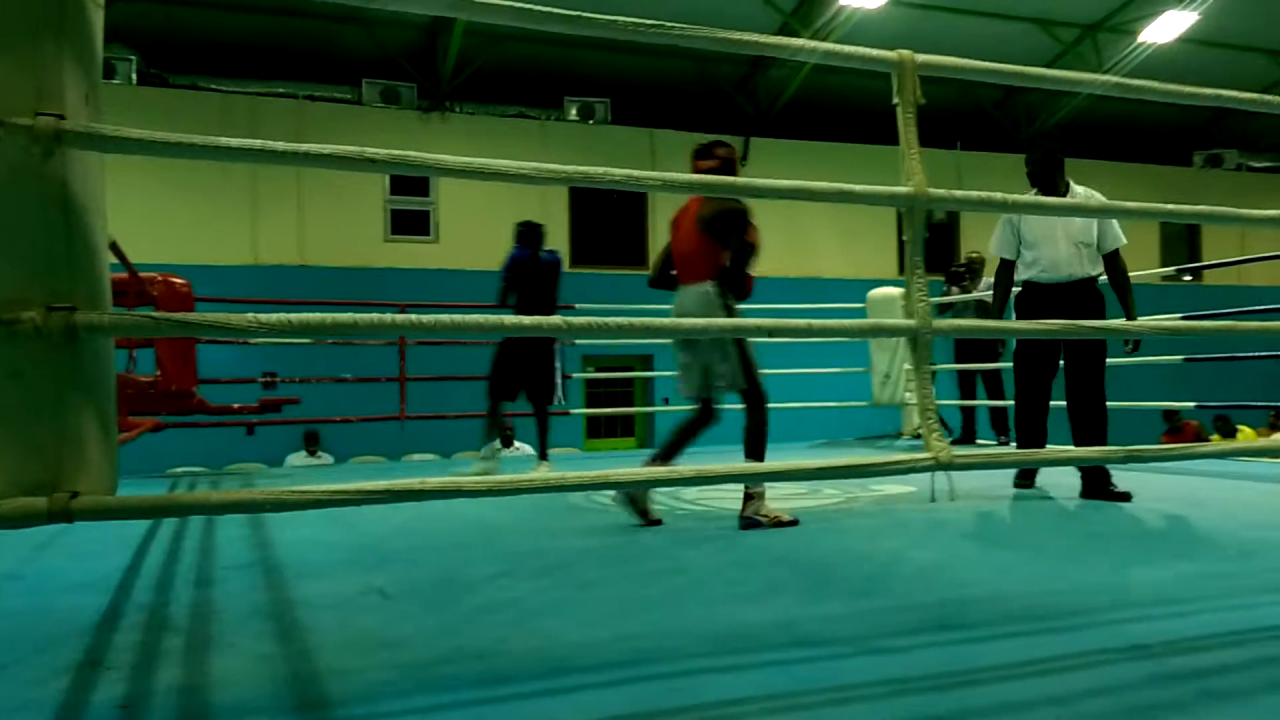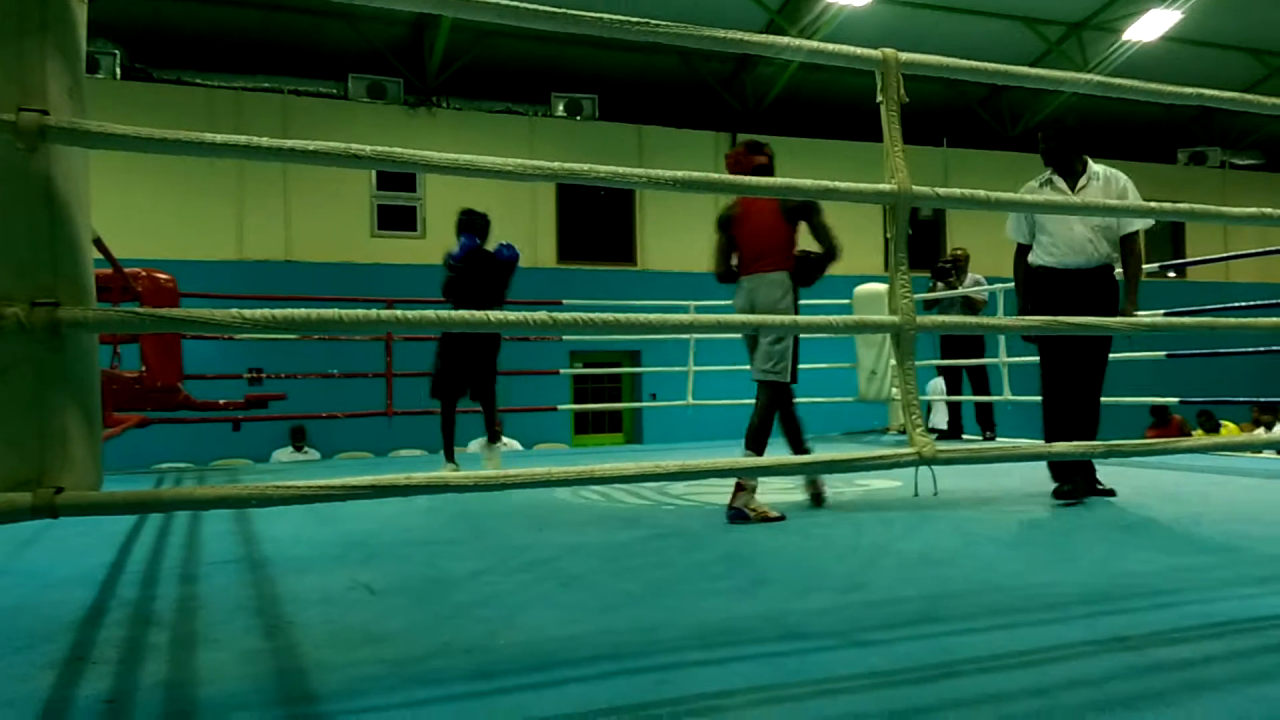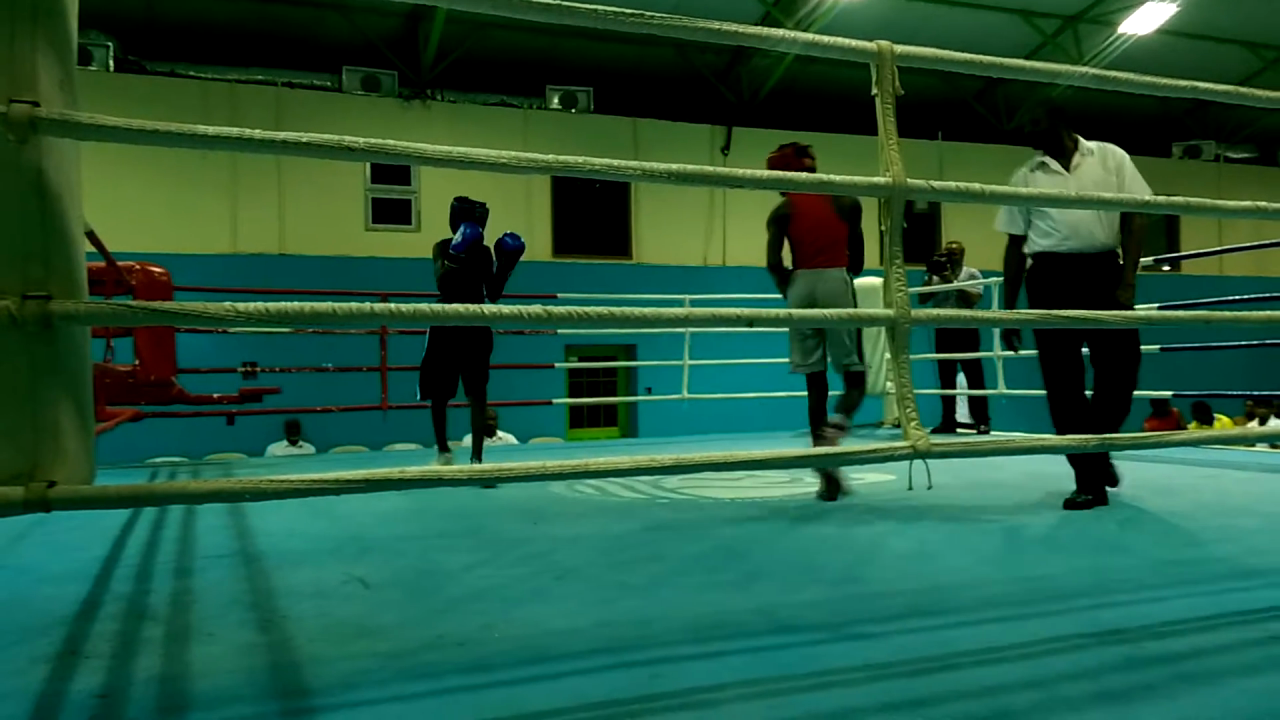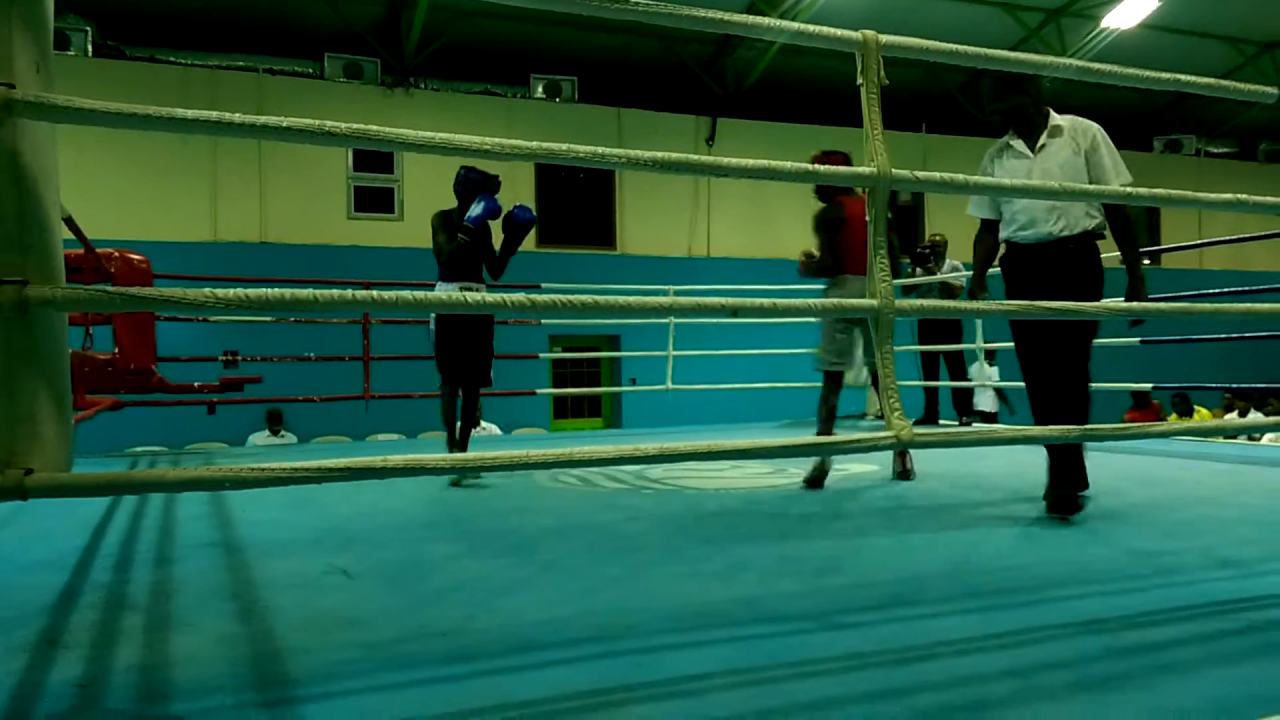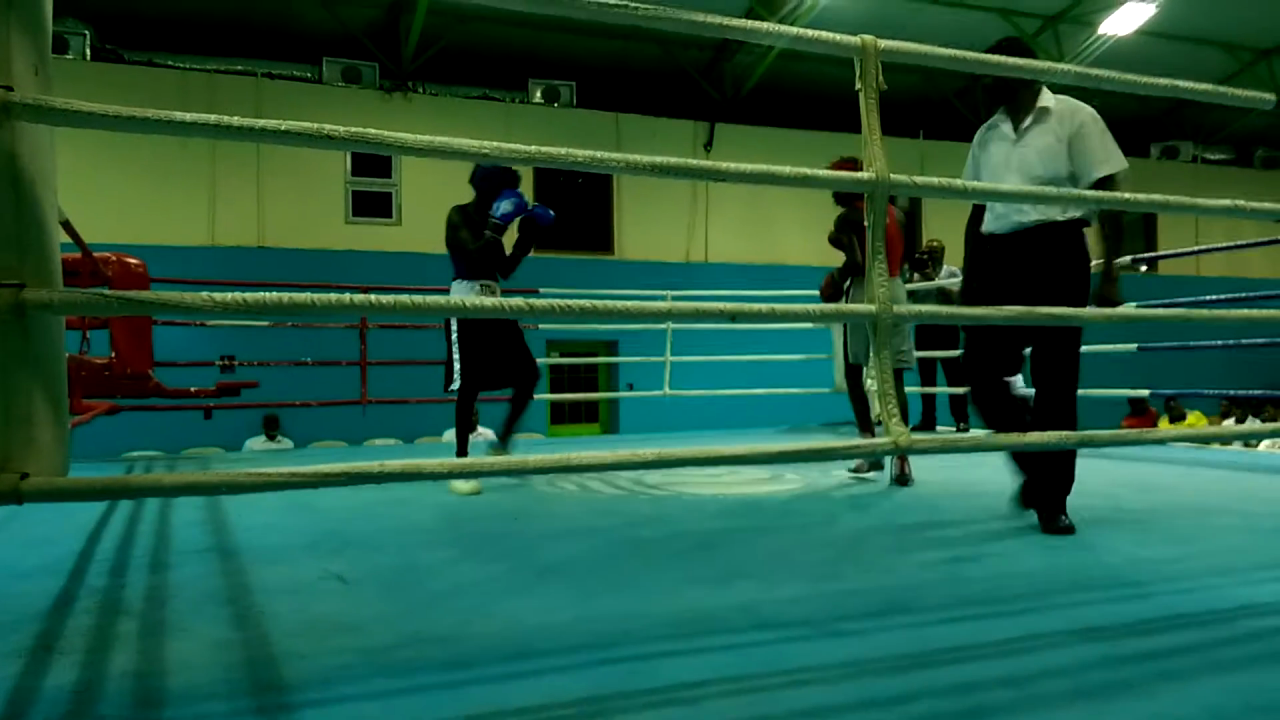
dt=0.4s
person 1, frame 1
left shoulder: (1092, 203)
right shoulder: (1018, 212)
left elbow: (1114, 261)
right elbow: (1006, 268)
left wrist: (1131, 315)
right wrist: (998, 320)
left hip: (1083, 300)
right hip: (1037, 302)
left knee: (1089, 390)
right knee: (1032, 388)
left ankle: (1095, 477)
person 1, frame 2
left shoulder: (1114, 183)
right shoulder: (1033, 193)
left elbow: (1131, 245)
right elbow: (1023, 252)
left wrist: (1130, 300)
right wrist: (1022, 307)
left hip: (1098, 287)
right hip: (1051, 288)
left knee: (1089, 383)
right knee: (1059, 377)
left ankle: (1081, 466)
right ankle: (1064, 466)
person 1, frame 3
left shoulder: (1110, 158)
right shoulder: (1025, 178)
left elbow: (1132, 221)
right elbow: (1015, 245)
left wrist: (1128, 281)
right wrist: (1008, 308)
left hip: (1104, 272)
right hip: (1050, 277)
left knee: (1121, 369)
right knee: (1063, 380)
left ankle: (1096, 446)
right ankle: (1089, 479)
person 1, frame 4
left shoulder: (1084, 134)
right shoulder: (995, 157)
left elbow: (1116, 207)
right elbow: (988, 227)
left wrist: (1136, 276)
right wrist: (977, 280)
left hip: (1074, 259)
right hip: (1022, 267)
left knee: (1067, 367)
right knee: (1040, 375)
left ankle: (1064, 482)
right ankle: (1070, 473)
person 1, frame 5
left shoulder: (1073, 117)
right shoulder: (987, 134)
left elbow: (1106, 195)
left wrist: (1108, 272)
right wrist: (967, 281)
left hip: (1053, 252)
right hip: (995, 257)
left knee: (1054, 378)
right knee: (979, 368)
left ankle: (1052, 498)
right ankle: (1036, 467)
person 2, frame 1
left shoulder: (684, 213)
right shoulder: (729, 208)
left elbow: (658, 278)
right elbow: (734, 272)
right wrist: (749, 249)
left hip: (682, 307)
right hip: (711, 303)
left knee: (704, 410)
right knee: (755, 399)
left ankle: (641, 482)
right ankle: (752, 504)
person 2, frame 2
left shoulder: (730, 212)
right shoulder: (795, 202)
left elbow: (722, 272)
right elbow: (831, 251)
right wrist: (810, 265)
left hip: (745, 296)
right hip: (777, 292)
left knee: (779, 389)
right knee: (771, 391)
left ankle: (811, 478)
right ankle: (742, 494)
person 2, frame 3
left shoulder: (782, 210)
right shoulder: (847, 203)
left elbow: (773, 264)
right elbow: (856, 262)
left hip: (801, 289)
right hip: (837, 287)
left knee: (815, 383)
right knee: (855, 378)
left ankle: (825, 473)
right ankle: (827, 440)
person 2, frame 4
left shoulder: (828, 215)
left elbow: (826, 267)
right elbow: (895, 268)
left wrist: (808, 266)
left hip: (843, 292)
left knee: (832, 378)
right knee: (880, 376)
left ankle: (823, 451)
right ankle: (901, 455)
person 2, frame 5
left shoulder: (850, 216)
right shoulder: (895, 215)
left elbow: (856, 262)
left wrist: (835, 279)
left hip: (864, 295)
right hip: (895, 293)
left knee: (854, 372)
right knee: (894, 377)
right ankle: (901, 458)
person 3, frame 1
left shoulder: (547, 267)
right shoulder: (516, 266)
left elbow: (551, 307)
right elbow: (503, 300)
left wrist: (550, 279)
right wrist: (509, 275)
left hip: (540, 335)
right hip: (515, 334)
left knee: (539, 401)
right knee: (495, 394)
left ankle: (543, 458)
right ankle: (489, 459)
person 3, frame 2
left shoulder: (492, 259)
right shoulder: (452, 256)
left elbow: (498, 301)
right elbow: (446, 293)
left wrist: (504, 275)
right wrist: (457, 264)
left hip: (485, 328)
right hip: (456, 328)
left knee: (485, 392)
right knee: (448, 397)
left ankle: (492, 443)
right ankle: (450, 460)
person 3, frame 3
left shoulder: (484, 251)
right shoulder: (442, 247)
left elbow: (494, 294)
right elbow: (441, 284)
left wrist: (506, 266)
right wrist: (456, 254)
left hip: (477, 323)
right hip: (446, 323)
left knee: (478, 392)
right knee: (439, 393)
left ankle: (477, 460)
right ankle: (443, 448)
person 3, frame 4
left shoulder: (483, 227)
right shoulder: (442, 219)
left elbow: (496, 271)
right elbow: (448, 257)
left wrist: (512, 239)
right wrist: (470, 228)
left knee: (473, 384)
right knee: (452, 381)
left ankle: (461, 451)
right ankle: (452, 455)
person 3, frame 5
left shoulder: (492, 223)
right shoulder: (459, 216)
left elbow: (505, 271)
right elbow: (474, 256)
left wrist: (526, 239)
right wrist: (496, 223)
left hip: (494, 303)
right hip: (467, 303)
left knee: (528, 376)
right knee: (469, 387)
left ankle: (502, 444)
person 4, frame 1
left shoulder: (990, 284)
right shoulder: (955, 287)
left elbow: (993, 308)
right elbow: (941, 310)
left wrist: (971, 291)
right wrist: (949, 286)
left hip: (985, 340)
right hip: (962, 341)
left knee: (994, 388)
right knee: (966, 389)
left ankle: (1002, 433)
right ankle: (968, 432)
person 4, frame 2
left shoulder: (977, 280)
right shoulder: (941, 282)
left elbow: (979, 305)
right elbow: (927, 306)
left wrist: (957, 287)
right wrist: (935, 282)
left hip: (971, 336)
right hip: (948, 337)
left knee: (979, 384)
right knee: (952, 385)
left ankle: (988, 428)
right ankle: (954, 427)
person 4, frame 3
left shoulder: (972, 274)
right shoulder: (937, 276)
left elbow: (974, 299)
right elbow: (922, 299)
left wrist: (952, 281)
right wrist: (931, 275)
left hip: (965, 330)
right hip: (943, 331)
left knee: (974, 377)
right knee: (946, 379)
left ankle: (982, 421)
right ankle: (948, 421)
person 4, frame 4
left shoulder: (954, 266)
right shoulder: (919, 268)
left elbow: (956, 291)
right elbow: (905, 291)
left wrist: (935, 273)
right wrist: (913, 268)
left hip: (948, 322)
right hip: (926, 323)
left knee: (956, 370)
right knee: (929, 371)
left ankle: (964, 413)
right ankle: (930, 413)
person 4, frame 5
left shoulder: (952, 272)
right shoulder: (916, 275)
left elbow: (954, 297)
left wrist: (933, 279)
right wrist: (912, 274)
left hip: (946, 328)
right hip: (923, 329)
left knee: (954, 376)
right knee: (926, 377)
left ankle: (962, 420)
right ankle: (928, 419)
